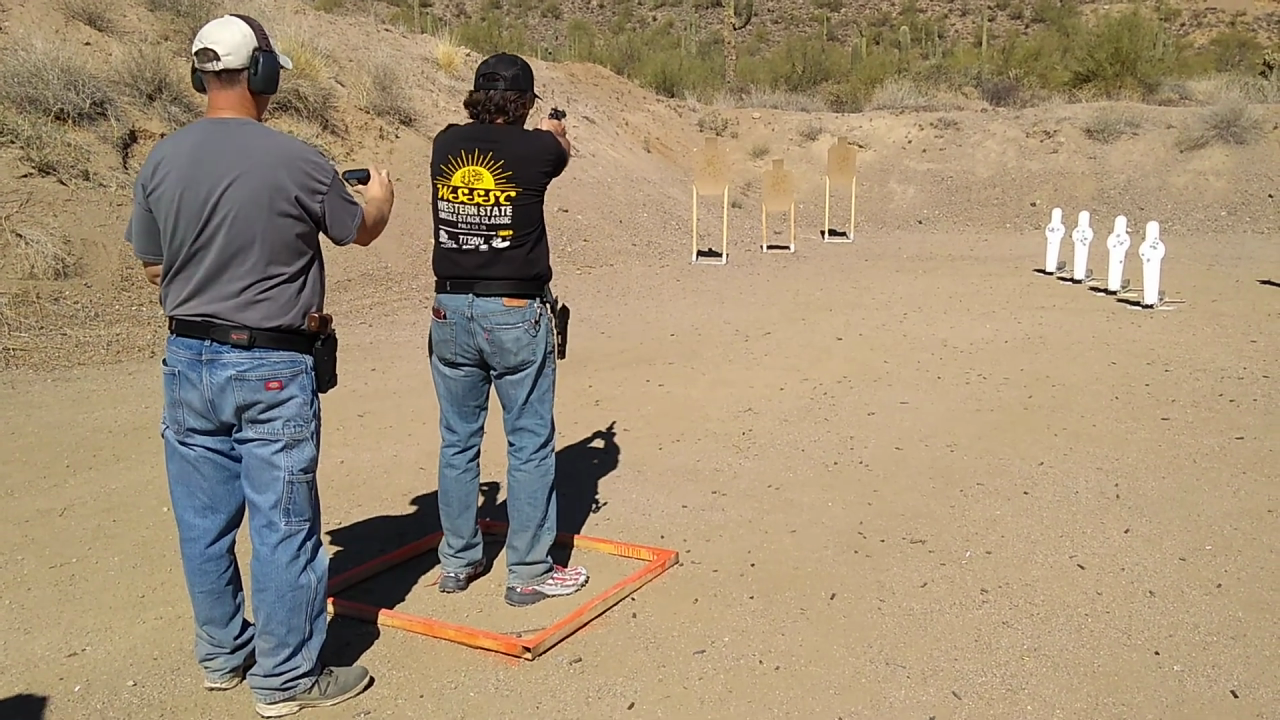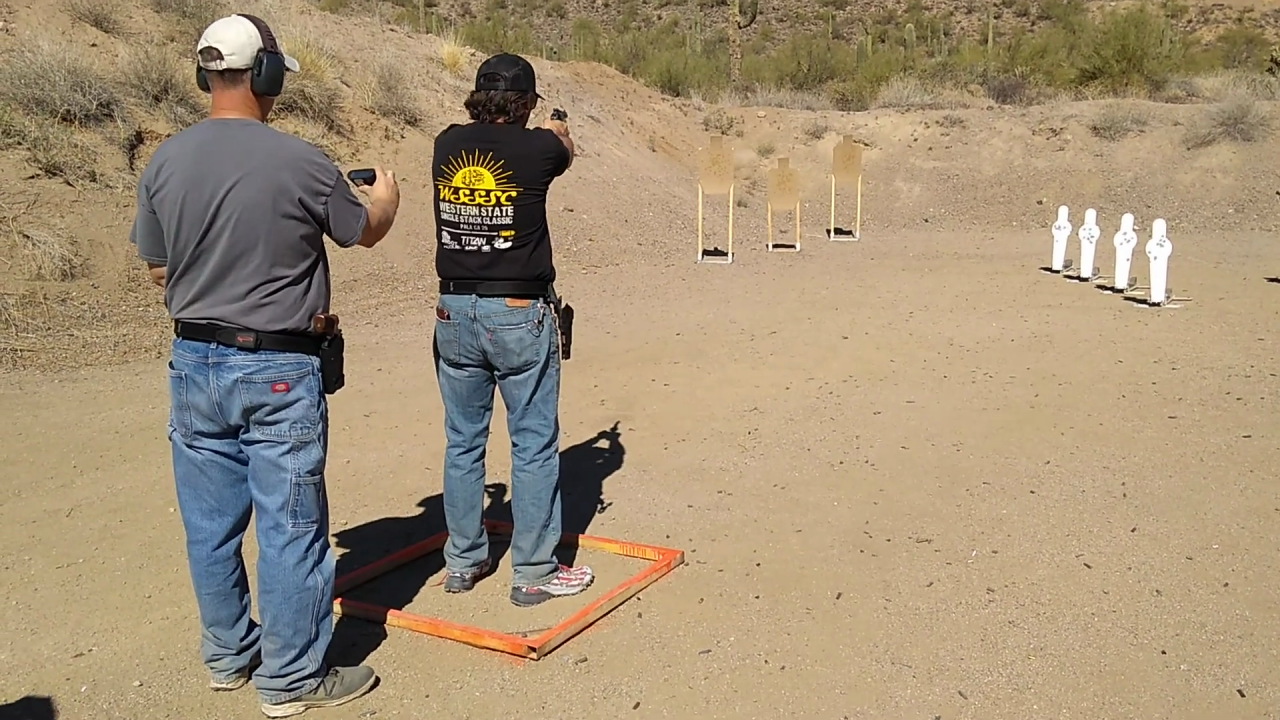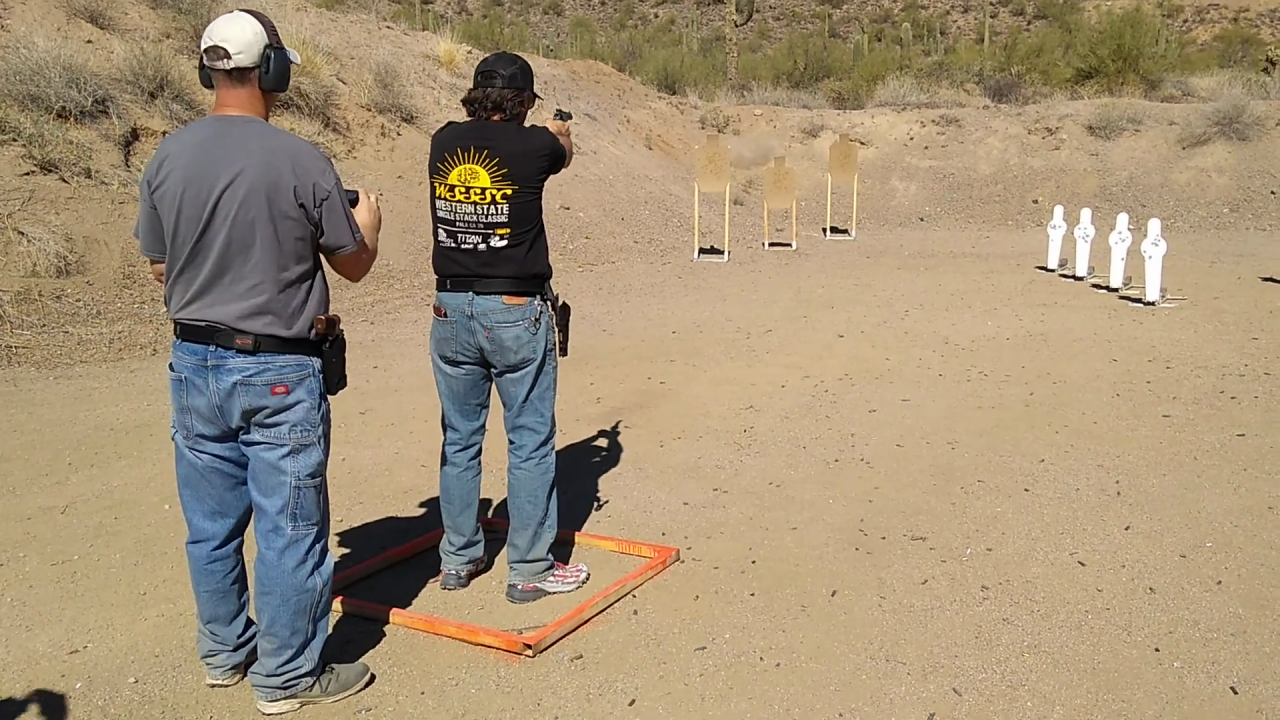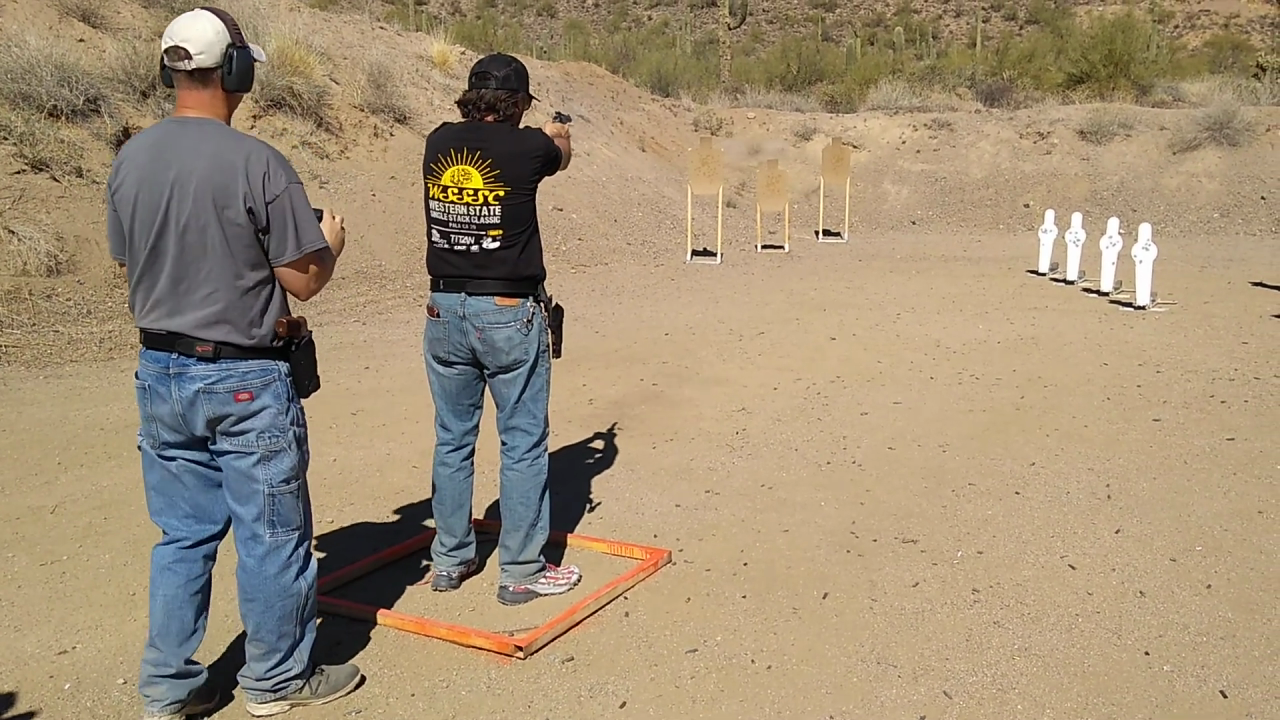
dt=0.5s
person 1, frame 1
left shoulder: (159, 160)
right shoulder: (296, 161)
left elbow: (154, 269)
right elbow: (361, 232)
right wrist: (381, 197)
left hip: (188, 362)
right hip: (270, 369)
left knee: (203, 522)
right knee: (283, 525)
left ankle: (222, 654)
person 1, frame 2
left shoulder: (164, 162)
right shoulder: (300, 162)
left elbow: (159, 270)
right elbow: (366, 232)
right wrist: (386, 197)
left hip: (195, 364)
right hip: (277, 371)
left knee: (210, 524)
right knee: (290, 528)
left ankle: (228, 655)
person 1, frame 3
left shoulder: (166, 158)
right shoulder: (300, 161)
left elbow: (160, 267)
right elbow: (355, 264)
right wrist: (368, 222)
left hip: (195, 364)
right hip: (277, 372)
left knee: (210, 525)
right knee: (288, 529)
left ankle: (225, 651)
person 1, frame 4
left shoulder: (128, 161)
right shoulder: (256, 163)
left elbow: (129, 266)
right elbow: (304, 280)
right wrist: (331, 243)
left hip: (159, 372)
right hip: (242, 379)
left knee: (183, 534)
right knee: (271, 536)
person 2, frame 1
left shoulder: (445, 144)
right shoulder: (537, 148)
left hip: (451, 311)
right hip: (515, 314)
left knee: (458, 441)
right knee: (529, 444)
left ankle: (458, 560)
right ankle: (529, 572)
person 2, frame 2
left shoulder: (447, 145)
right shoulder: (537, 147)
right elbow: (566, 151)
right wrist: (558, 131)
left hip: (455, 312)
right hip: (519, 314)
left knee: (463, 442)
right knee: (534, 445)
left ankle: (463, 561)
right ankle: (535, 572)
person 2, frame 3
left shoulder: (443, 142)
right shoulder: (533, 145)
right elbow: (564, 154)
right wrist: (559, 132)
left hip: (452, 310)
right hip: (515, 312)
left knee: (458, 440)
right knee: (530, 442)
left ankle: (459, 557)
right ankle: (530, 569)
person 2, frame 4
left shoulder: (438, 142)
right shoulder: (527, 147)
right elbow: (561, 157)
right wrist: (558, 135)
left hip: (445, 310)
right hip: (508, 313)
left knee: (452, 440)
right knee: (523, 444)
left ankle: (450, 559)
right ankle: (522, 572)
